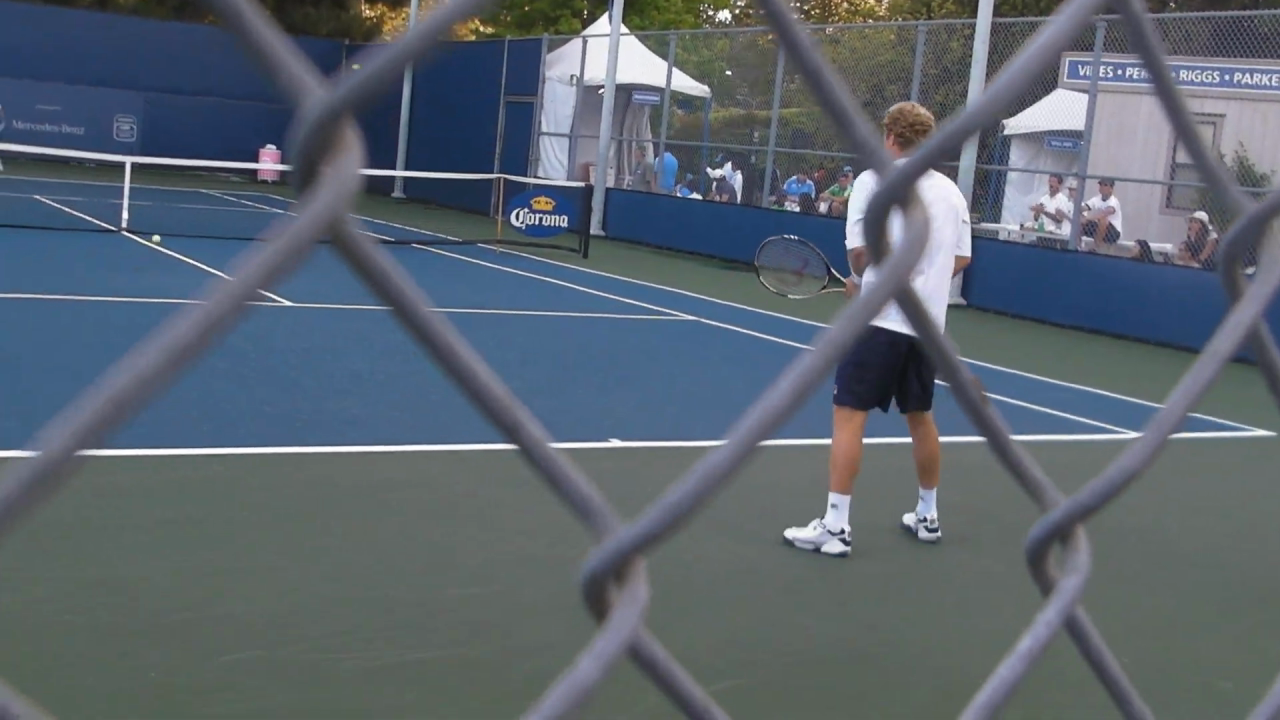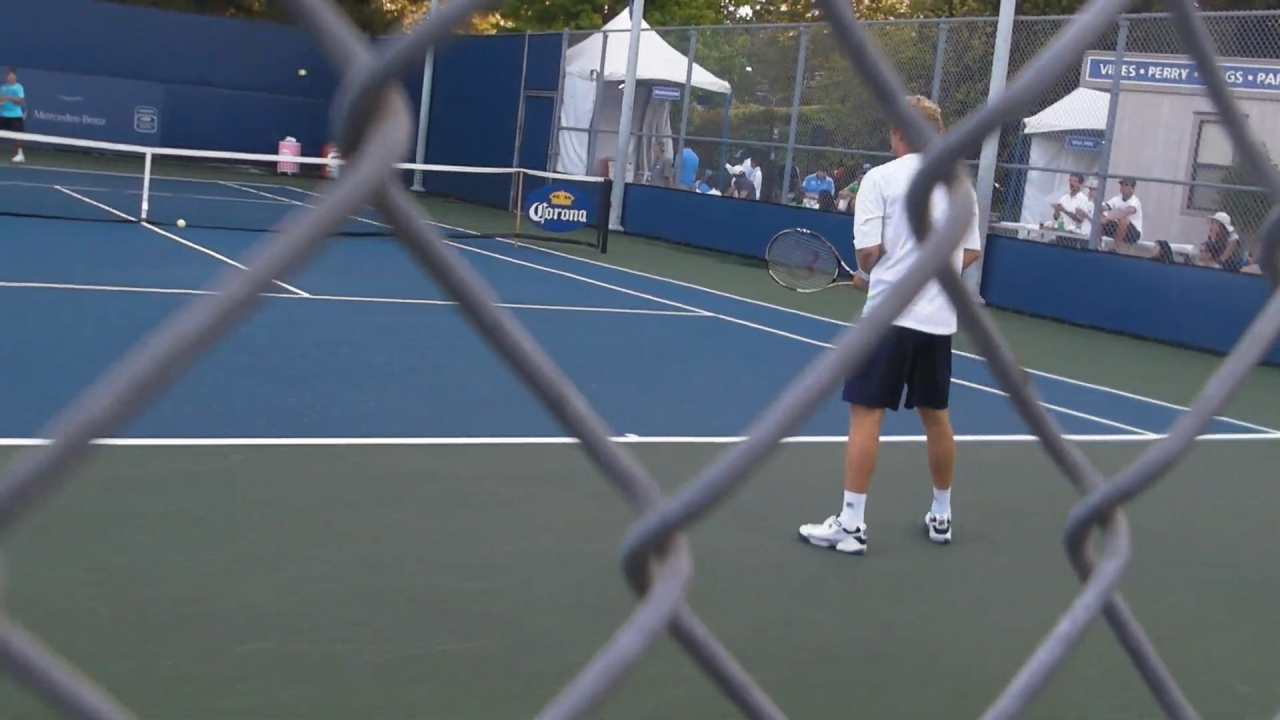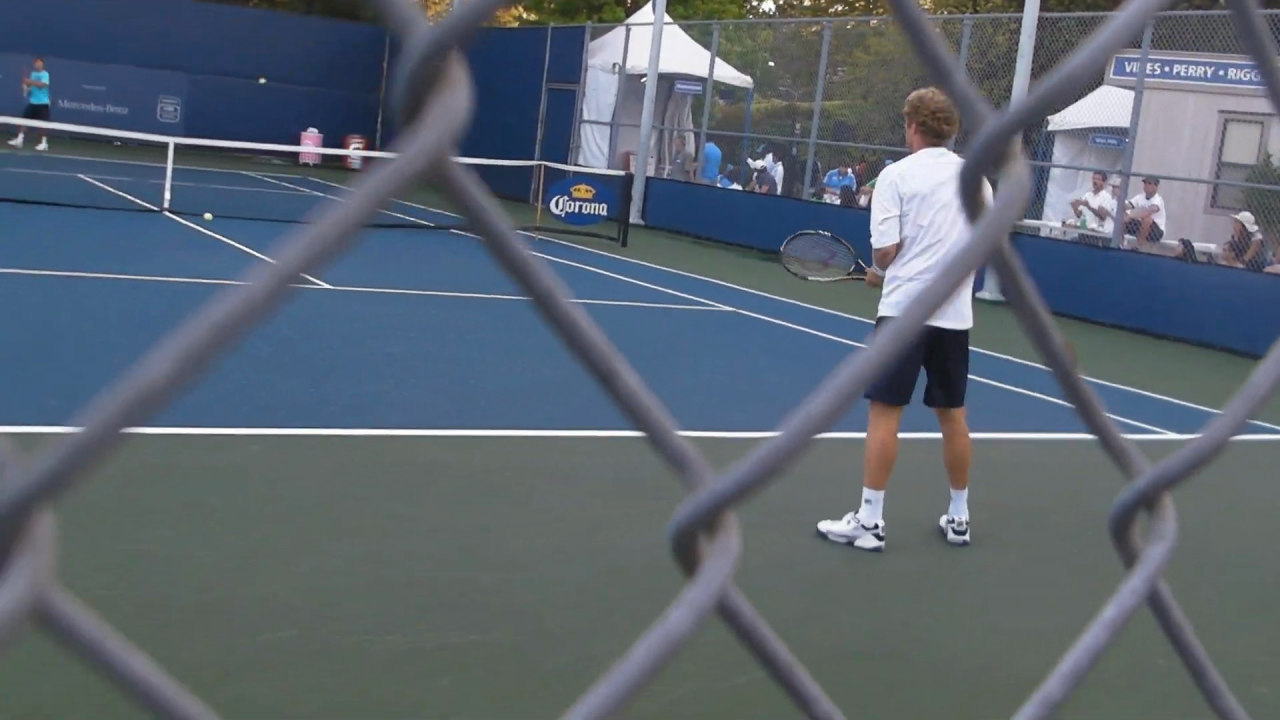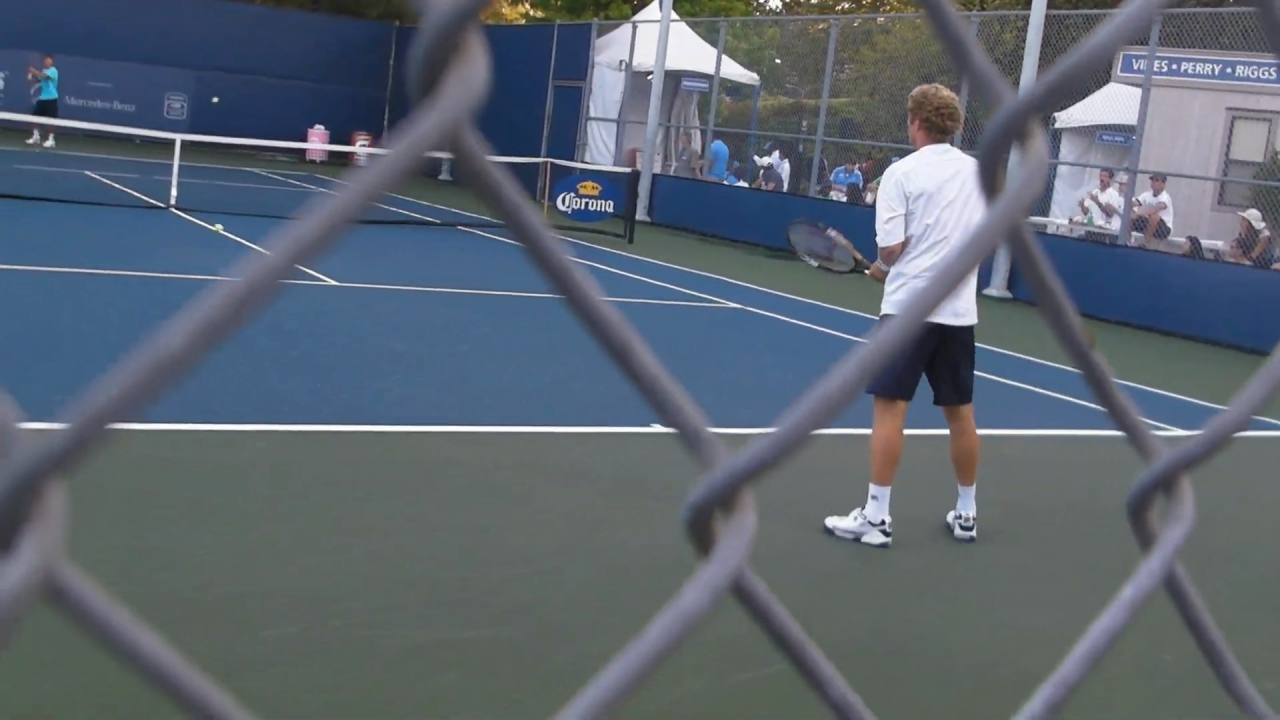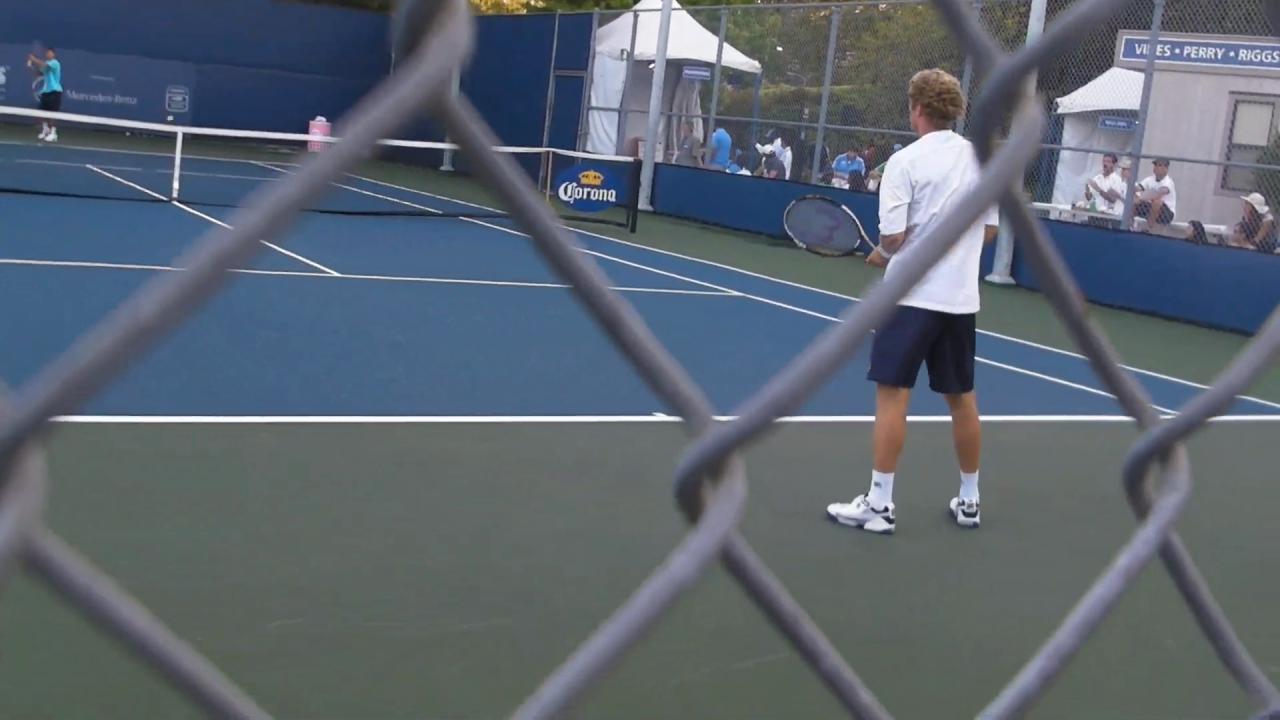
dt=0.1s
person 1, frame 1
left shoulder: (873, 180)
right shoulder: (950, 190)
left elbow: (859, 249)
right elbow: (960, 259)
left wrist: (858, 279)
left hip: (882, 317)
right hip: (929, 321)
left knee: (848, 415)
right knee: (920, 416)
left ankle: (835, 526)
right ankle: (928, 515)
person 1, frame 2
left shoulder: (880, 178)
left elbow: (868, 250)
right elbow: (970, 253)
left wrist: (866, 276)
left hip: (891, 315)
right hip: (940, 318)
left knee: (865, 415)
right knee: (936, 416)
left ankle: (851, 524)
right ankle: (942, 516)
person 1, frame 3
left shoulder: (897, 174)
right shoulder: (976, 178)
left elbow: (885, 248)
left wrist: (879, 272)
left hip: (906, 309)
right hip: (956, 313)
left knee: (884, 412)
right knee: (952, 416)
left ankle: (870, 521)
right ankle: (958, 518)
person 1, frame 4
left shoulder: (902, 172)
right shoulder: (979, 174)
left elbow: (890, 248)
left wrist: (882, 269)
left hip: (910, 307)
right hip: (959, 311)
left knee: (890, 407)
right knee: (960, 412)
left ankle: (876, 517)
right ankle: (965, 514)
person 1, frame 5
left shoulder: (906, 161)
right shoulder: (981, 159)
left elbow: (893, 237)
right elbow: (989, 228)
left wrist: (883, 255)
left hip: (913, 295)
right hip: (961, 298)
left knee: (892, 394)
right knee: (962, 399)
left ankle: (879, 504)
right ankle: (969, 500)
